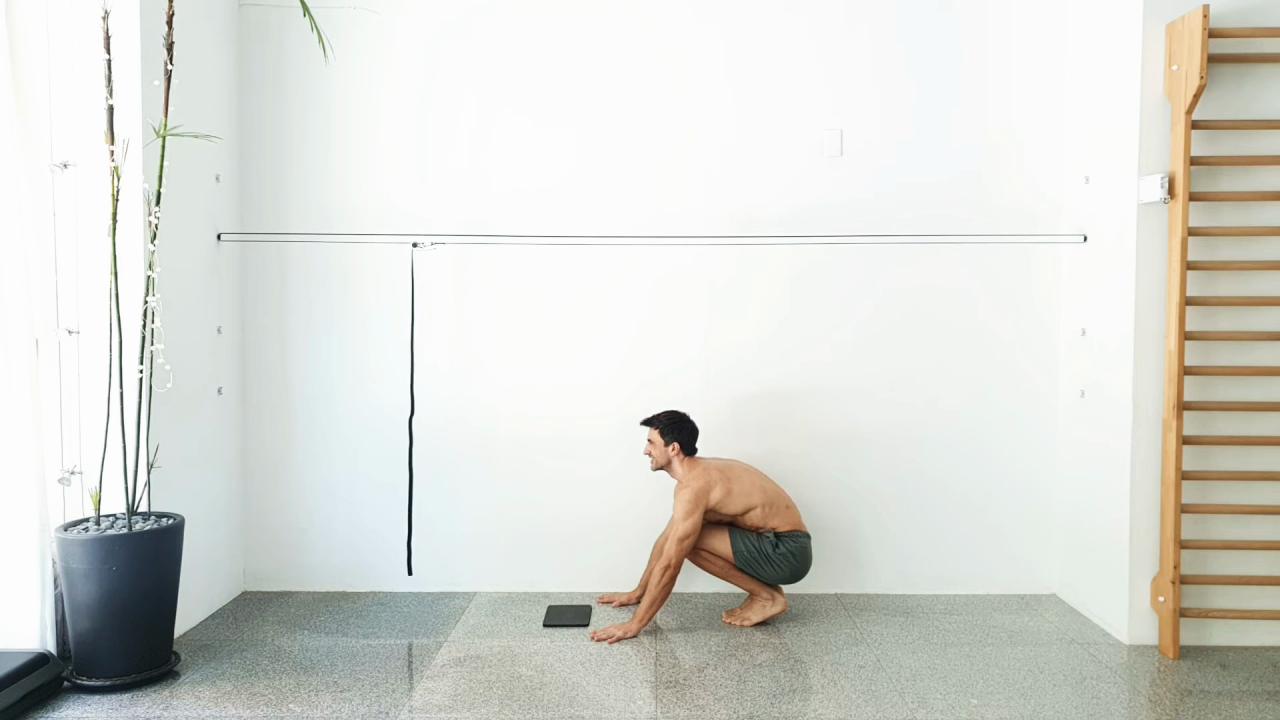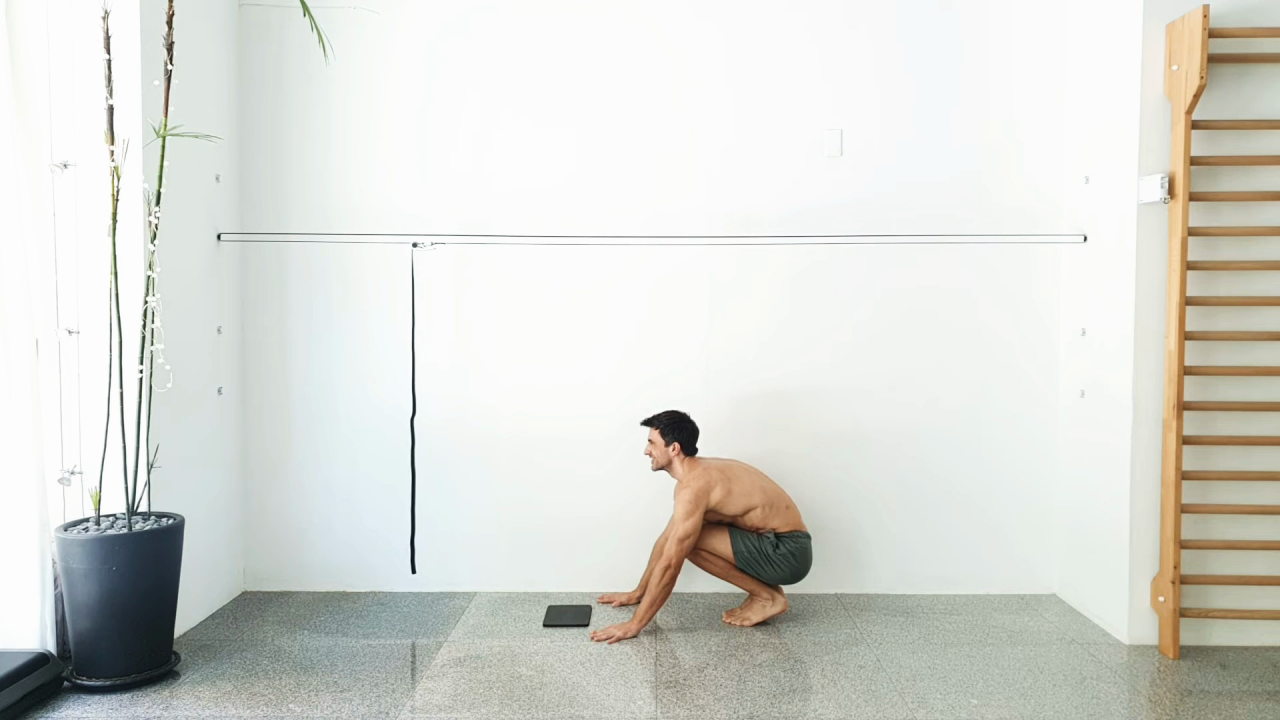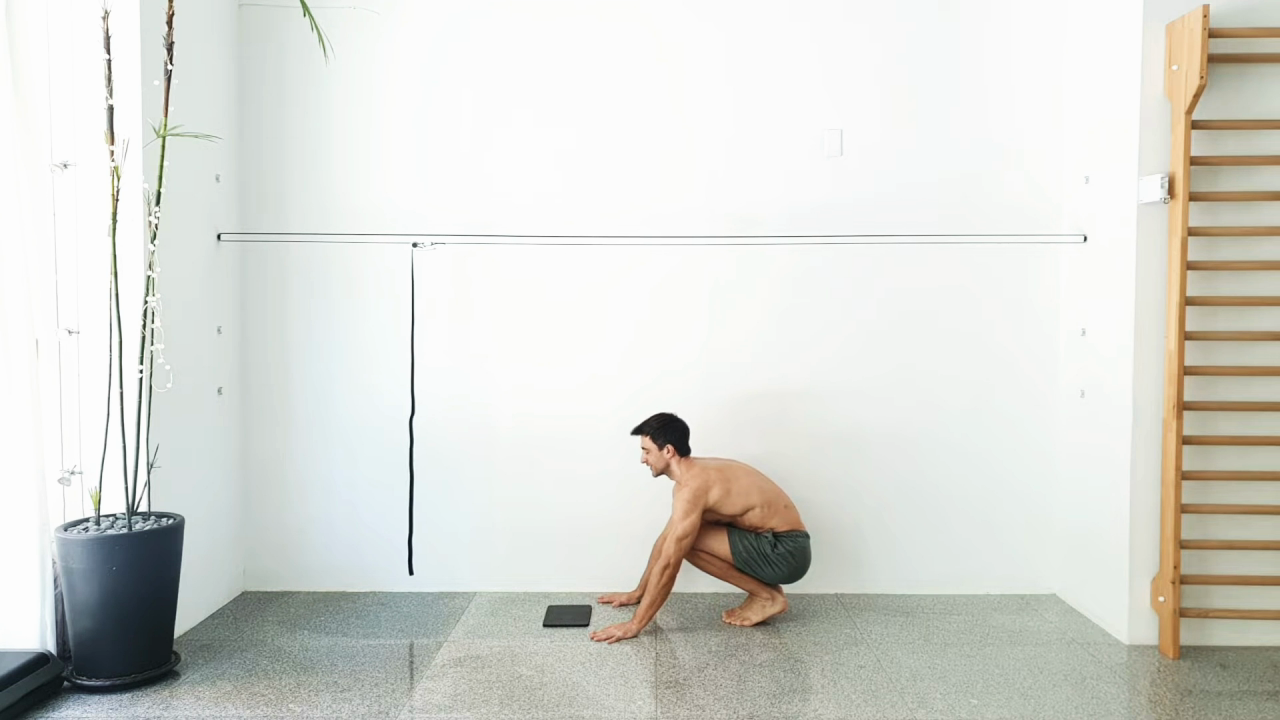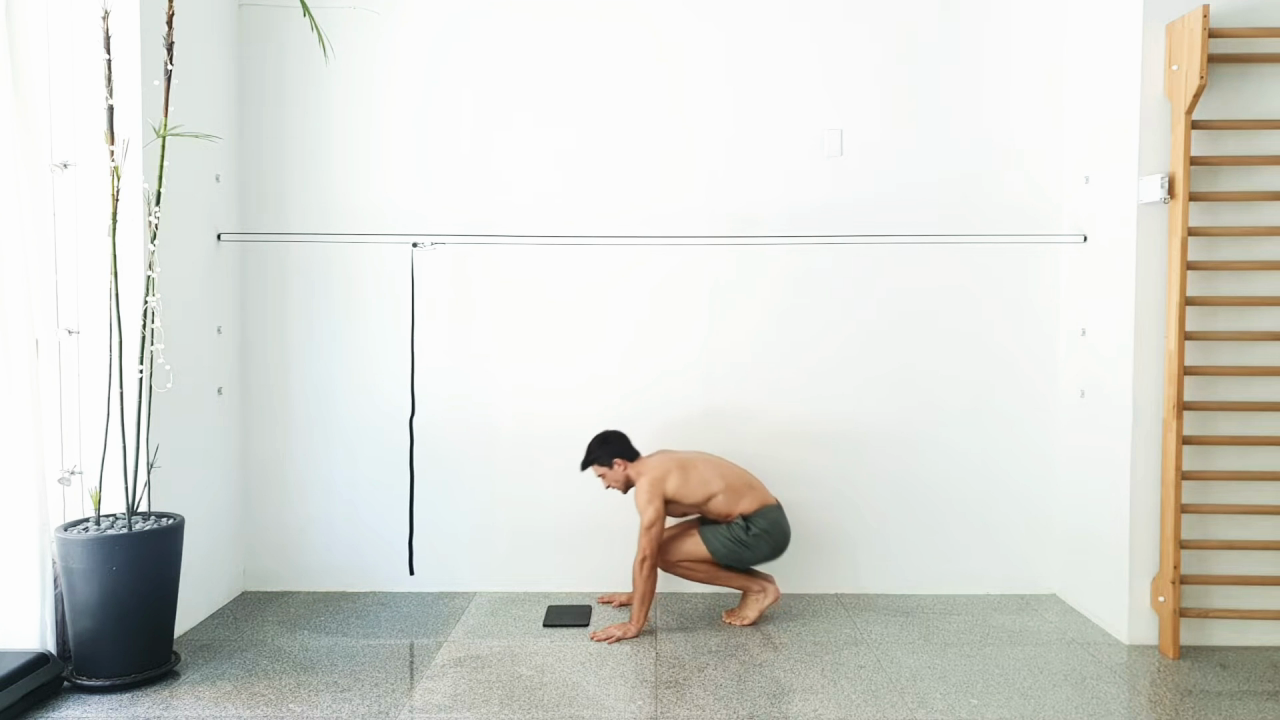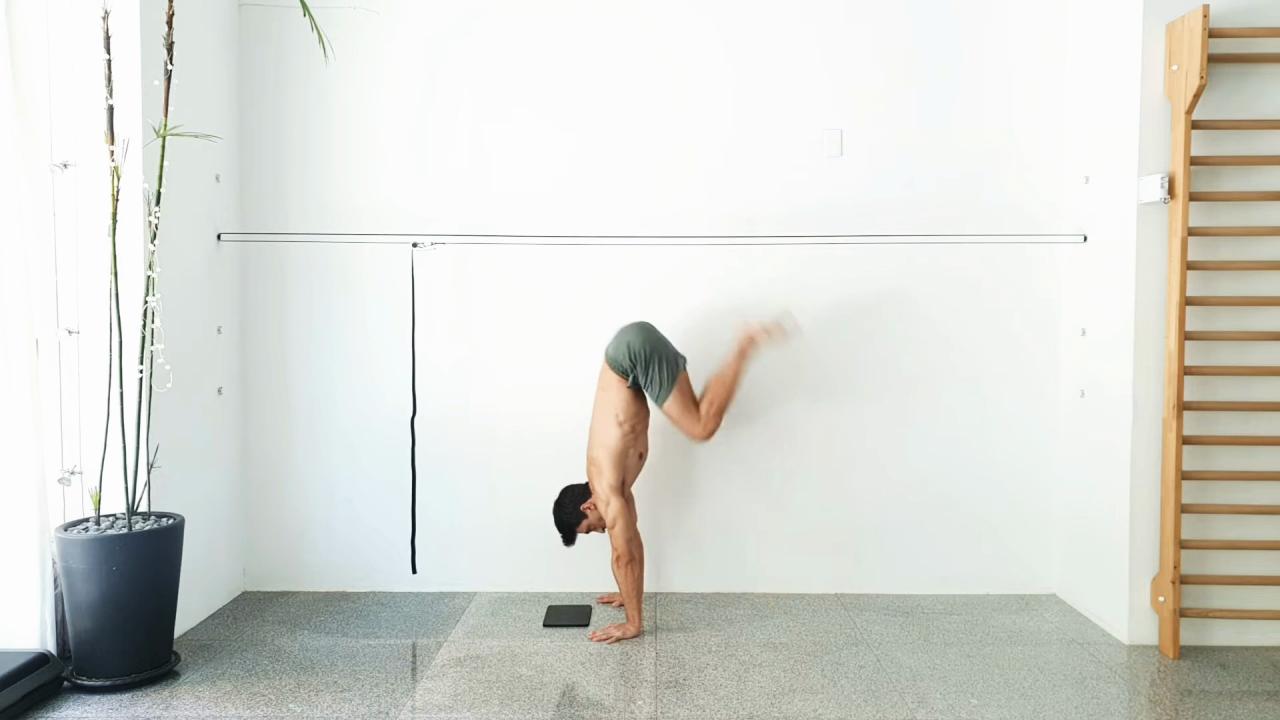
dt=0.7s
person 1, frame 1
left shoulder: (693, 486)
right shoulder: (699, 473)
left elbow: (669, 564)
right elbow: (666, 541)
left wrist: (635, 624)
right wrist: (638, 593)
left hip: (786, 552)
right hip: (779, 546)
left knee: (688, 541)
right knee: (684, 539)
left ankle: (766, 597)
right ankle: (764, 589)
person 1, frame 2
left shoulder: (694, 487)
right shoulder: (699, 473)
left elbow: (670, 564)
right elbow: (666, 541)
left wrist: (635, 624)
right wrist: (638, 593)
left hip: (786, 552)
right hip: (779, 546)
left knee: (688, 541)
right knee: (683, 540)
left ankle: (766, 597)
right ankle: (764, 589)
person 1, frame 3
left shoulder: (692, 487)
right shoulder: (695, 474)
left elbow: (668, 563)
right elbow: (666, 541)
left wrist: (635, 624)
right wrist: (637, 593)
left hip: (785, 551)
right hip: (778, 544)
left knee: (686, 542)
right knee: (682, 539)
left ankle: (766, 596)
right ankle: (764, 588)
person 1, frame 4
left shoulder: (648, 482)
right shoulder: (655, 465)
left elbow: (647, 556)
right elbow: (651, 545)
left wrist: (636, 623)
right wrist: (637, 593)
left hip: (763, 527)
right hip: (758, 516)
left knee: (668, 554)
right knee: (667, 542)
left ankle: (758, 588)
right ankle: (756, 583)
person 1, frame 5
left shoulder: (606, 490)
right shoulder: (609, 484)
left elbow: (623, 555)
right elbow: (630, 544)
left wrist: (632, 623)
right wrist: (629, 594)
left knee: (700, 426)
left ankle: (745, 345)
